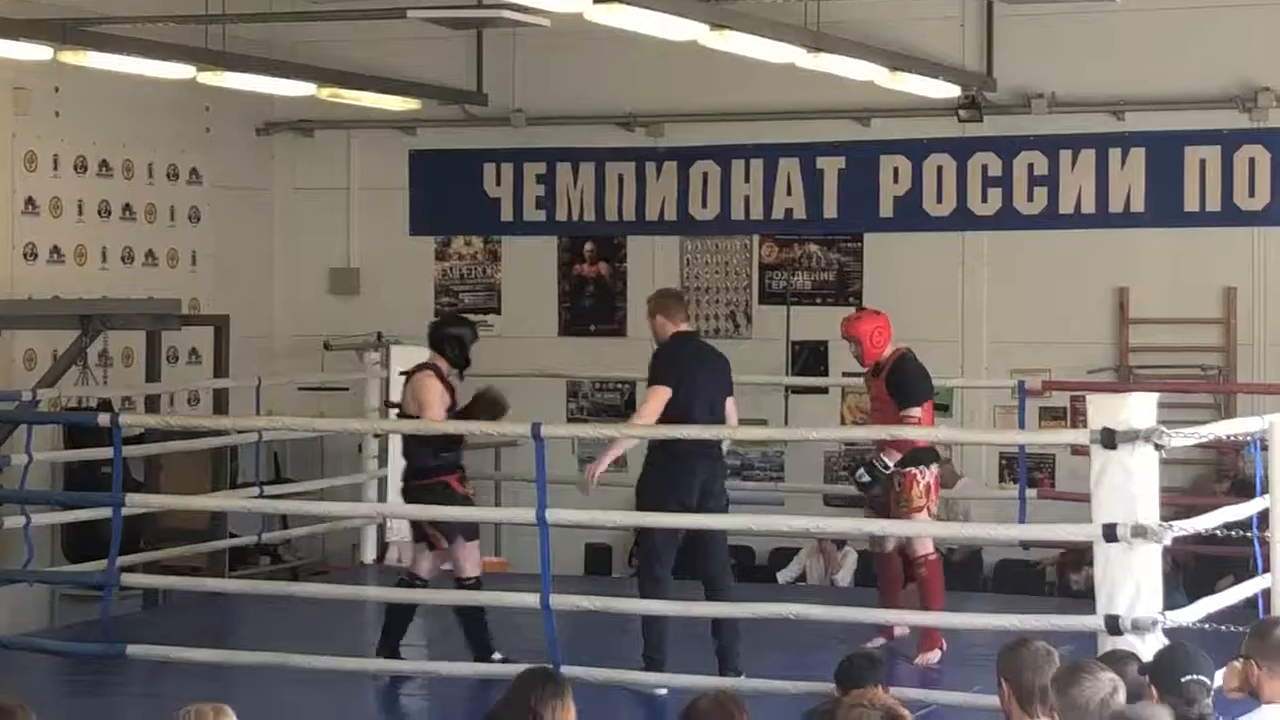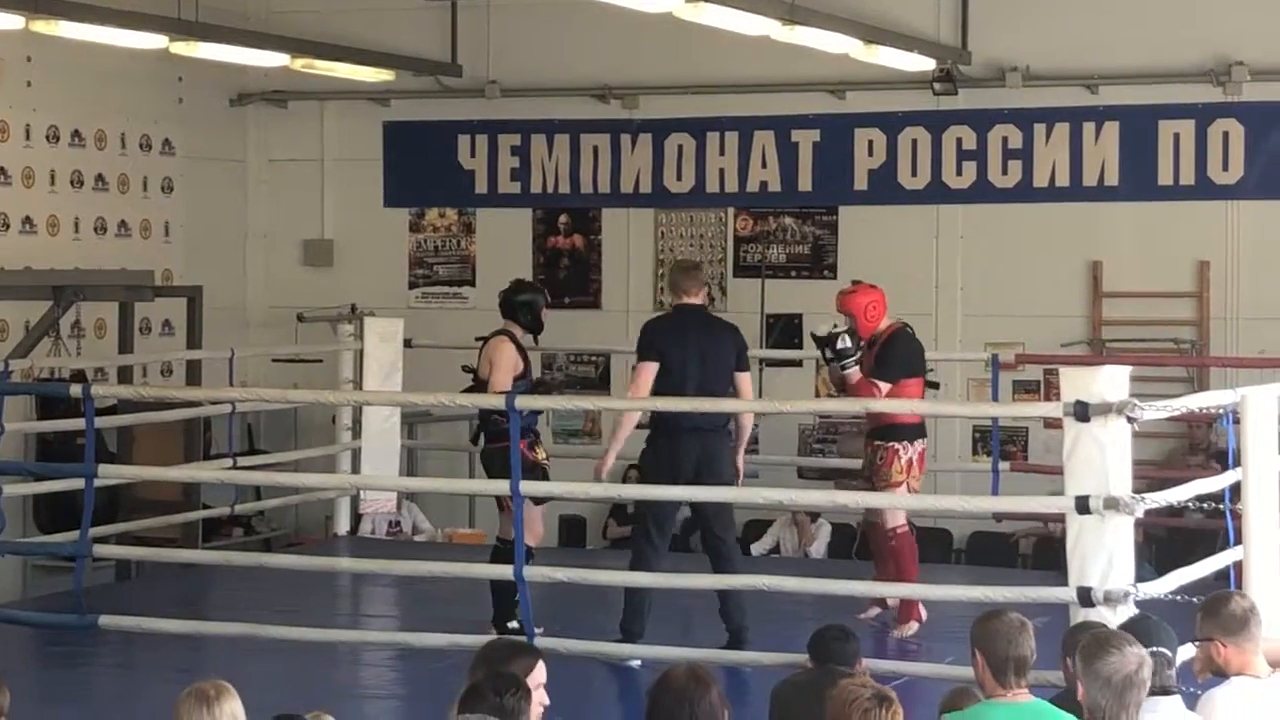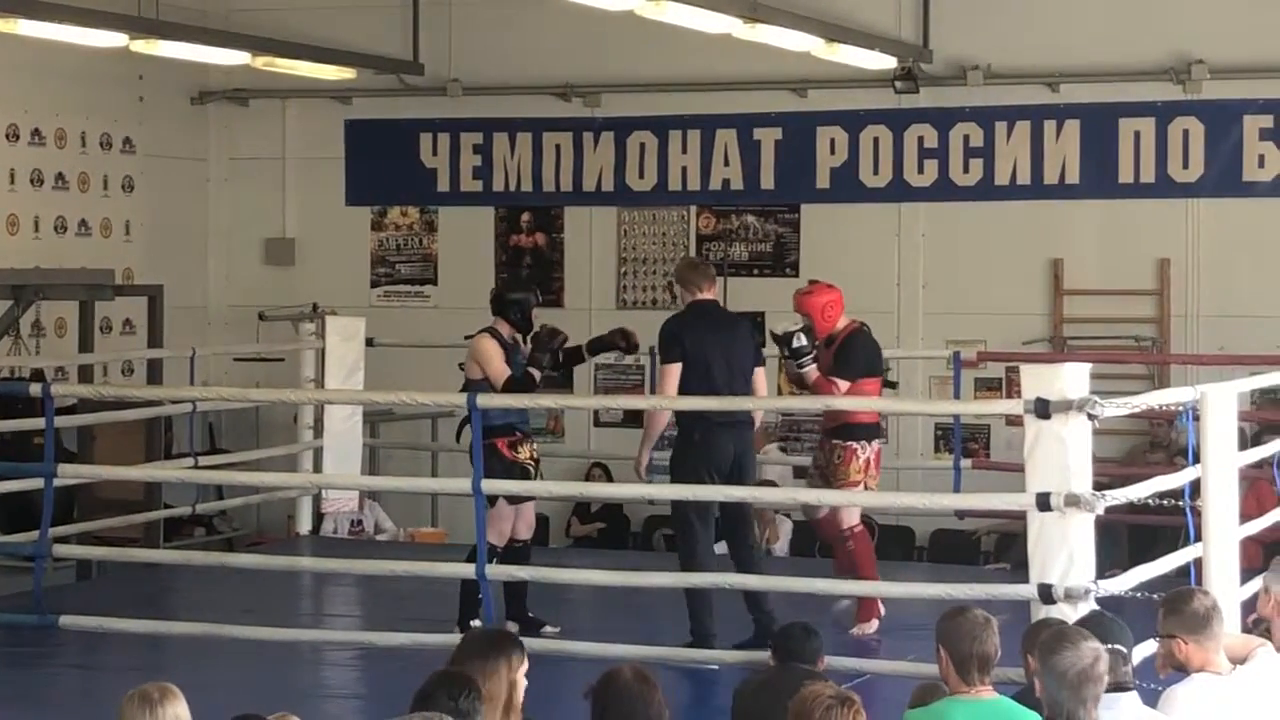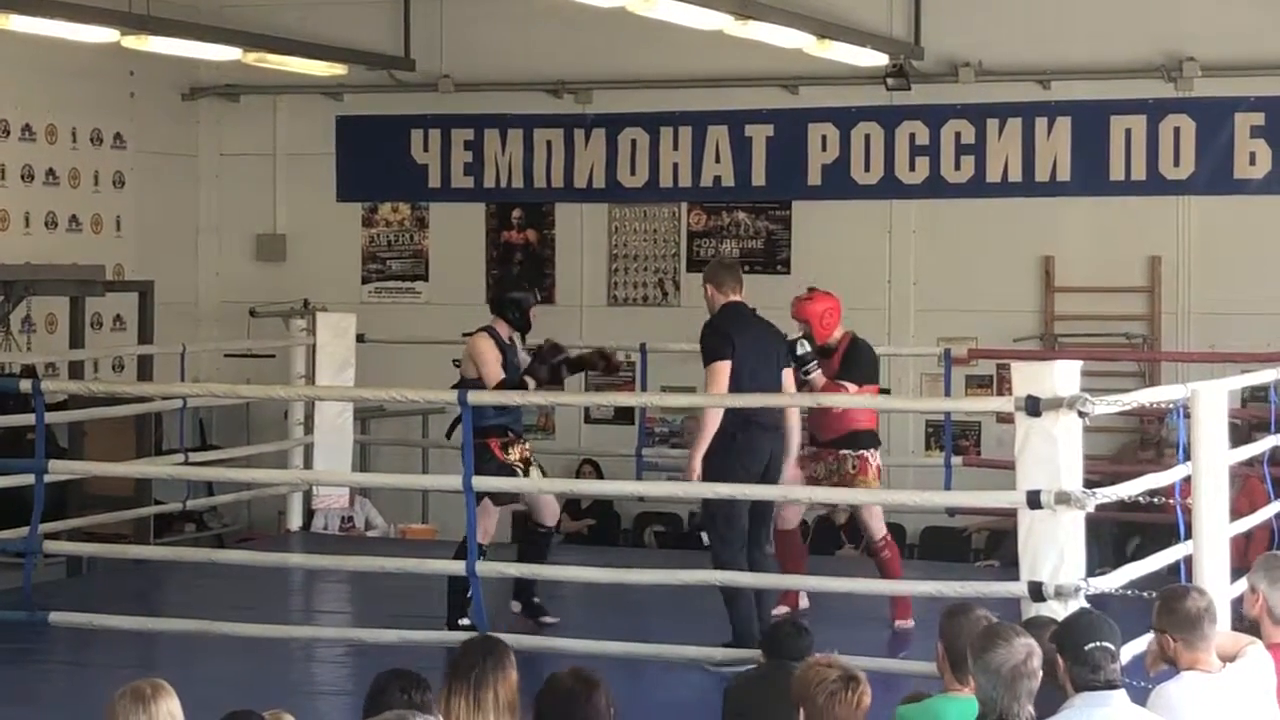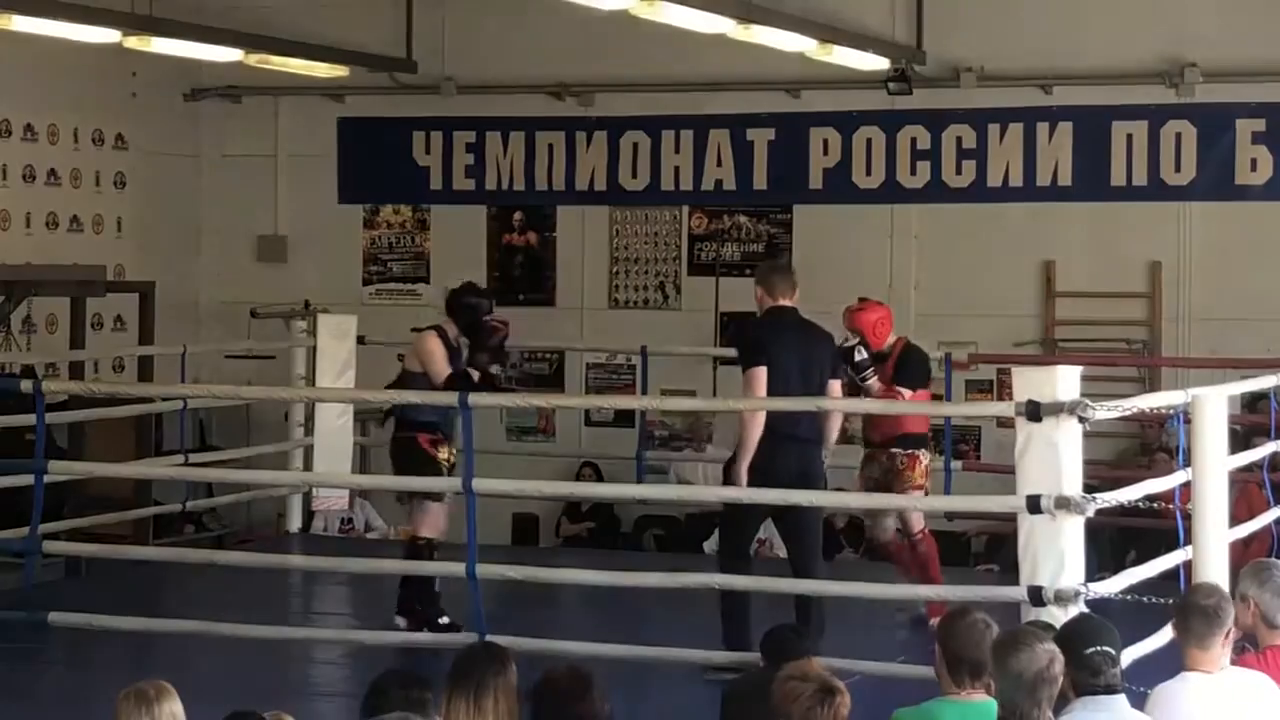
dt=1s
person 1, frame 1
left shoulder: (669, 355)
right shoulder: (718, 359)
left elbow: (649, 414)
right elbow: (731, 424)
left wrist: (606, 456)
left hip: (669, 472)
right hip: (710, 473)
left knee: (655, 573)
right knee: (718, 572)
left ankle: (655, 669)
right ankle: (730, 666)
person 1, frame 2
left shoulder: (657, 330)
right shoulder: (729, 333)
left elbow: (638, 396)
right elbow: (746, 402)
left wrist: (611, 451)
right wrist: (738, 452)
left hip: (669, 445)
right hip: (715, 447)
left knee: (648, 546)
right knee: (723, 544)
left ankle: (632, 639)
right ankle: (739, 639)
person 1, frame 3
left shoulder: (676, 327)
right shoulder: (743, 326)
left elbow: (666, 397)
right elbow: (761, 395)
left wrist: (645, 448)
left hip: (699, 440)
right hip: (741, 439)
left knee: (695, 541)
right knee: (743, 535)
left ankle: (703, 641)
right ankle: (765, 627)
person 1, frame 4
left shoulder: (718, 327)
right shoulder: (771, 331)
left elbow: (717, 394)
right elbow: (789, 399)
left wrist: (697, 453)
right wrist: (790, 456)
left hip: (734, 444)
right hip: (769, 443)
left knee: (728, 545)
right knee: (755, 543)
left ankle: (746, 642)
right ankle: (762, 635)
person 1, frame 5
left shoulder: (756, 332)
right shoulder: (821, 338)
left elbow: (757, 401)
right elbow: (834, 411)
left wrist: (741, 463)
left hip: (766, 454)
right hip: (807, 459)
left knee: (733, 552)
right knee: (807, 560)
left ankle: (738, 650)
person 2, frame 1
left shoulder: (432, 378)
right shoulder: (429, 382)
right elbow: (439, 440)
left wrist: (470, 415)
right wrist: (478, 420)
left hip: (433, 485)
right hip: (437, 487)
left knee: (419, 572)
right knee: (469, 572)
left ankle: (387, 651)
right ankle: (485, 656)
person 2, frame 2
left shoulder: (506, 344)
right shoulder: (504, 347)
right elbow: (498, 406)
left wrist: (535, 395)
left hip: (515, 450)
right hip: (510, 451)
left knee: (511, 537)
right knee: (527, 538)
left ankle: (505, 617)
right ankle: (504, 622)
person 2, frame 3
left shoulder: (510, 342)
right shoulder: (484, 343)
left elbow: (557, 361)
right elbow: (513, 389)
left wrist: (601, 343)
right wrist: (540, 355)
left hip: (519, 448)
right hip: (498, 450)
left knee: (522, 534)
right knee: (497, 537)
left ankle: (517, 615)
right ankle: (468, 619)
person 2, frame 4
left shoulder: (510, 341)
right shoulder: (481, 343)
left elbow: (543, 374)
right elbow: (504, 392)
left wrist: (582, 362)
right wrist: (537, 367)
left hip: (513, 445)
right hip: (488, 448)
left knee: (548, 512)
right knee: (482, 535)
left ankle: (524, 596)
right ankle: (457, 617)
person 2, frame 5
left shoulder: (455, 345)
right shoulder: (430, 341)
left elbow: (475, 387)
right elbow: (452, 389)
left wrist: (488, 351)
right wrist: (481, 353)
left hip: (436, 444)
right hip: (417, 443)
left knee: (431, 529)
right knee: (427, 530)
left ankle: (409, 610)
right ankle: (431, 614)
person 3, frame 1
left shoulder: (905, 369)
right shoulder: (876, 370)
left elbow: (911, 428)
left wrist: (877, 465)
right wrist: (874, 466)
left hip: (914, 467)
right hip: (891, 469)
left knee: (919, 549)
right knee: (883, 545)
left ankle: (933, 637)
right ankle: (892, 624)
person 3, frame 2
left shoulder: (899, 344)
right shoulder: (874, 342)
left elbow: (870, 396)
right elbow: (849, 389)
left wrist: (847, 359)
right wrist: (833, 357)
left hip: (900, 440)
right hip: (880, 438)
left knee: (893, 522)
right knee: (874, 519)
left ankle: (911, 608)
right ankle: (886, 593)
person 3, frame 3
left shoulder: (858, 343)
right shoulder: (831, 340)
left elbow: (830, 393)
right elbow: (806, 384)
left wrist: (803, 359)
right wrist: (790, 354)
left hip: (856, 440)
right hip: (833, 438)
left knee: (847, 522)
right knee: (817, 512)
left ankle: (870, 607)
right ankle: (848, 577)
person 3, frame 4
left shoulder: (859, 352)
right shoulder: (814, 351)
left wrist: (808, 367)
left hip: (856, 450)
right hip: (820, 450)
left knee: (875, 531)
right knee: (783, 519)
left ankle: (901, 608)
right ankle: (793, 594)
person 3, frame 5
left shoulder: (911, 357)
right shoulder: (871, 358)
left elbow: (894, 405)
left wrist: (864, 371)
left hip: (909, 450)
right hip: (876, 451)
left knee: (911, 524)
right knee: (880, 531)
left ankle: (940, 604)
right ankle: (928, 587)
